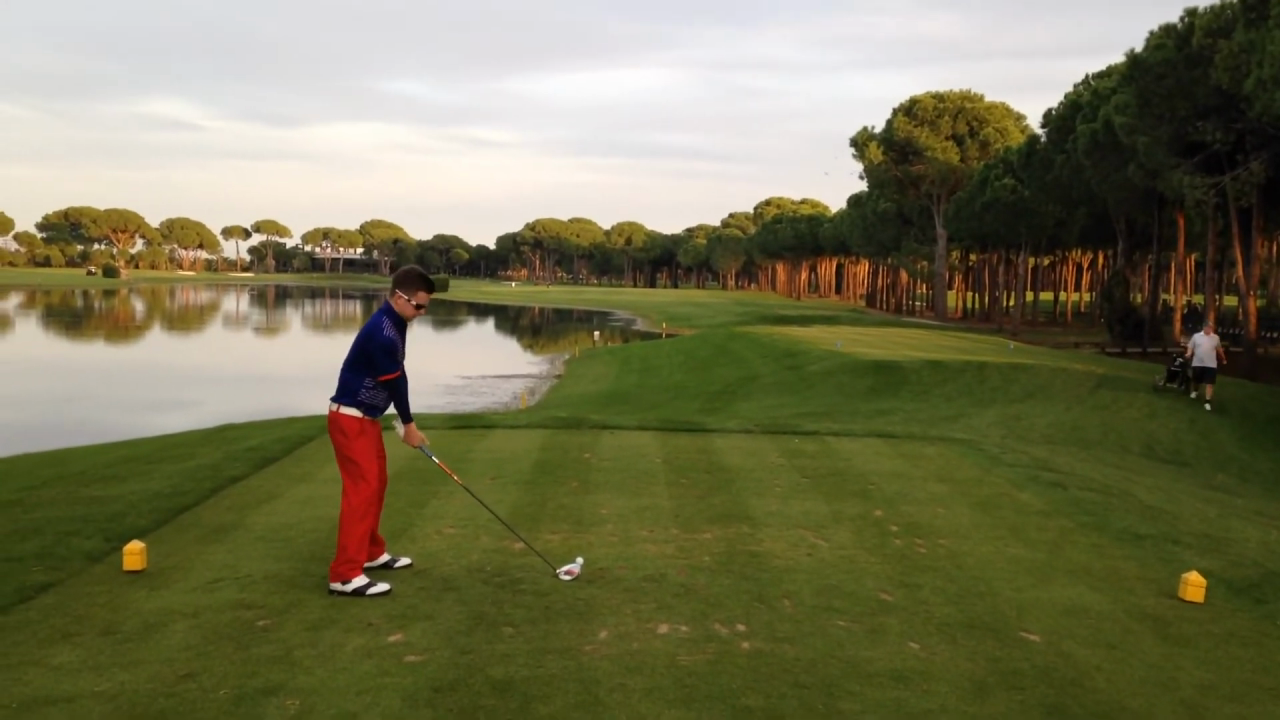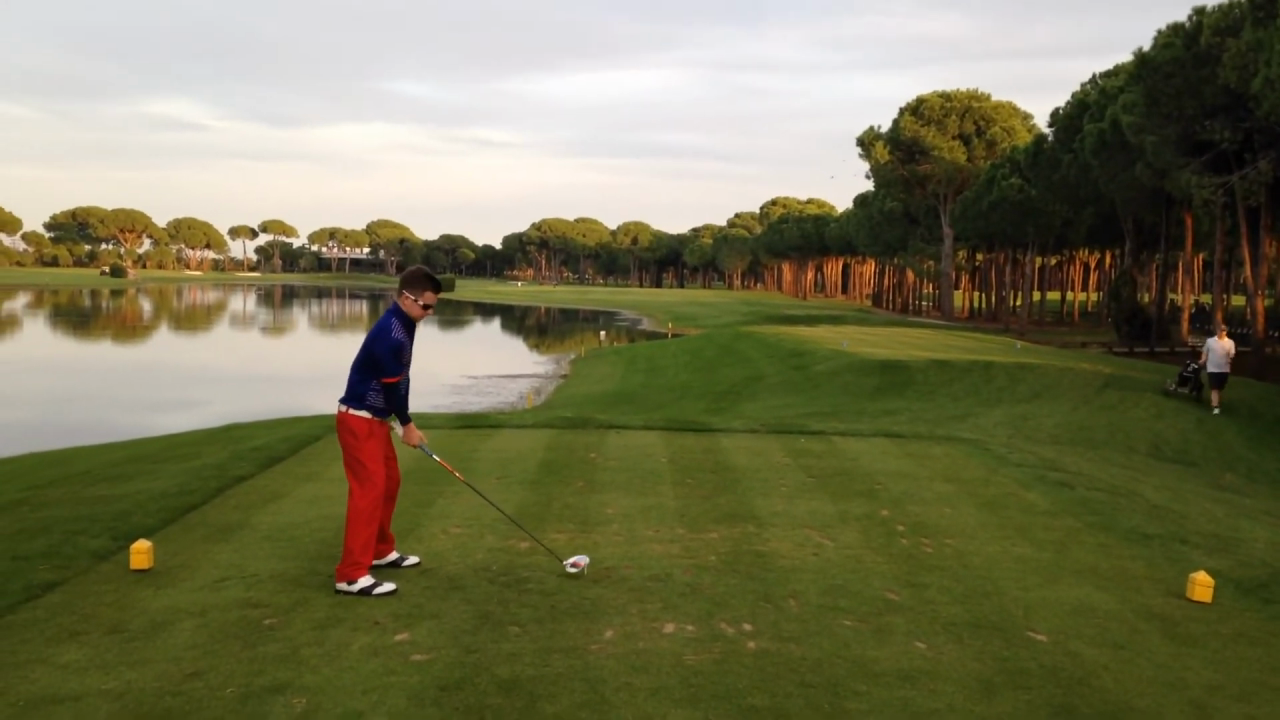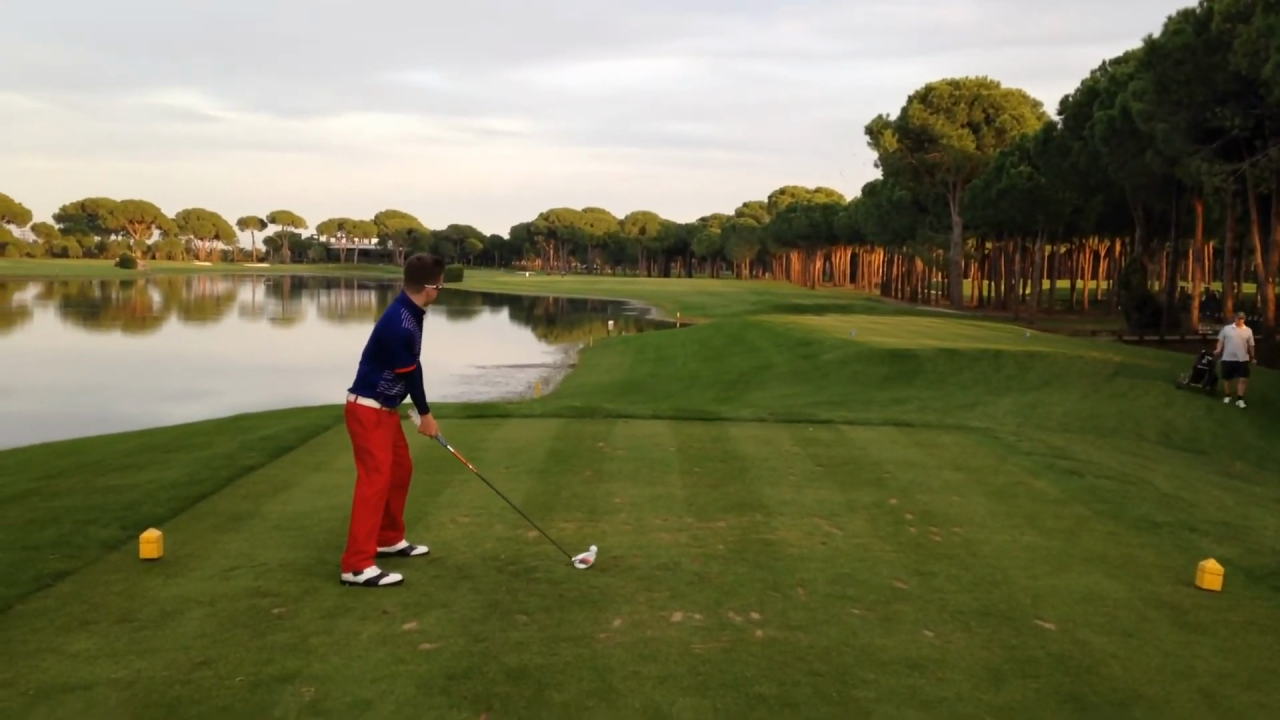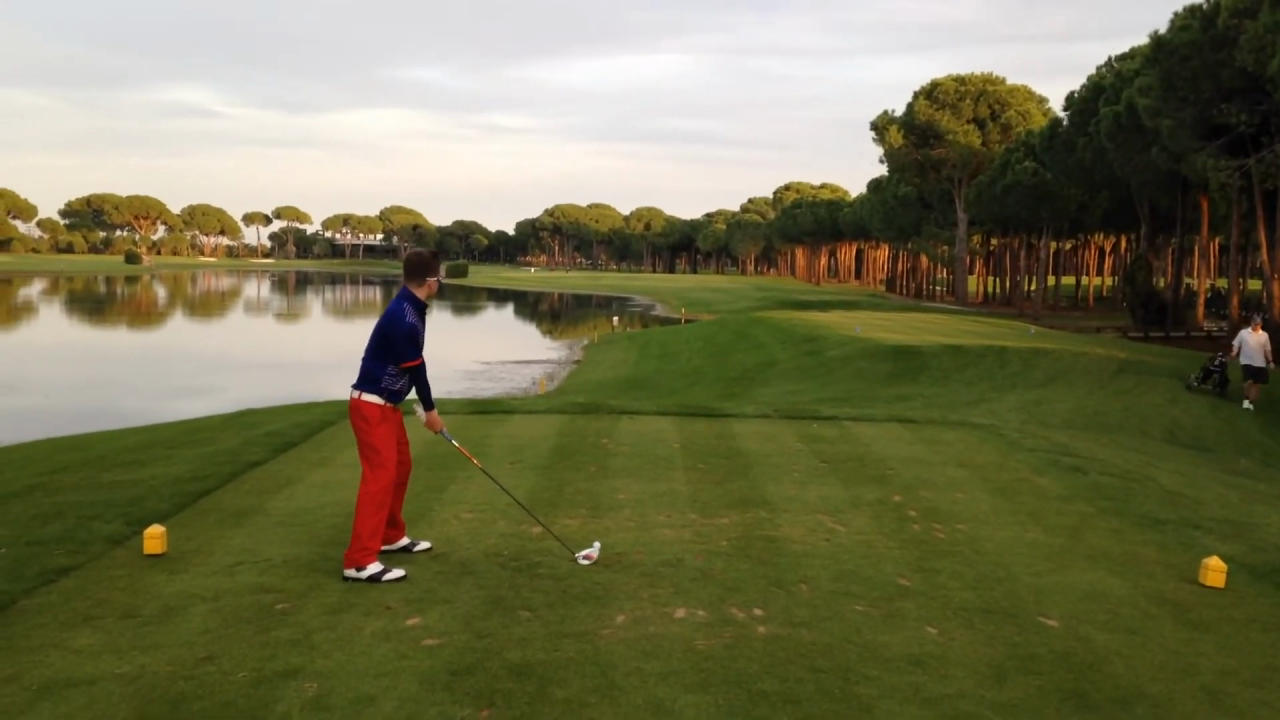
dt=0.4s
person 1, frame 1
left shoulder: (393, 323)
right shoulder: (381, 332)
left elbow: (397, 377)
right elbow: (393, 381)
left wrist: (406, 423)
right wrist: (408, 425)
left hip: (366, 417)
right hip: (350, 417)
left knee: (376, 483)
right knee: (362, 488)
left ankle: (370, 553)
right ankle: (345, 574)
person 1, frame 2
left shoulder: (405, 324)
right shoulder: (389, 334)
left elbow: (402, 378)
right elbow: (392, 386)
left wrist: (405, 422)
right wrist: (407, 425)
left hip: (376, 418)
right hip: (359, 419)
left knee: (388, 483)
right knee: (369, 489)
left ankle: (380, 551)
right ankle: (351, 575)
person 1, frame 3
left shoulder: (410, 314)
right shoulder: (399, 324)
left elbow: (412, 369)
right elbow: (409, 374)
left wrist: (422, 411)
right wrist: (425, 415)
left hip: (384, 407)
right hip: (368, 408)
left knee: (399, 470)
right knee: (375, 478)
left ankle: (390, 538)
right ankle: (357, 565)
person 1, frame 4
left shoulder: (410, 308)
right shoulder: (404, 319)
left elbow: (414, 366)
right elbow: (415, 369)
left wrist: (426, 408)
right wrist: (430, 411)
left hip: (386, 403)
right hip: (371, 405)
left knee: (399, 468)
right knee: (380, 475)
left ankle: (391, 536)
right ankle: (360, 561)
